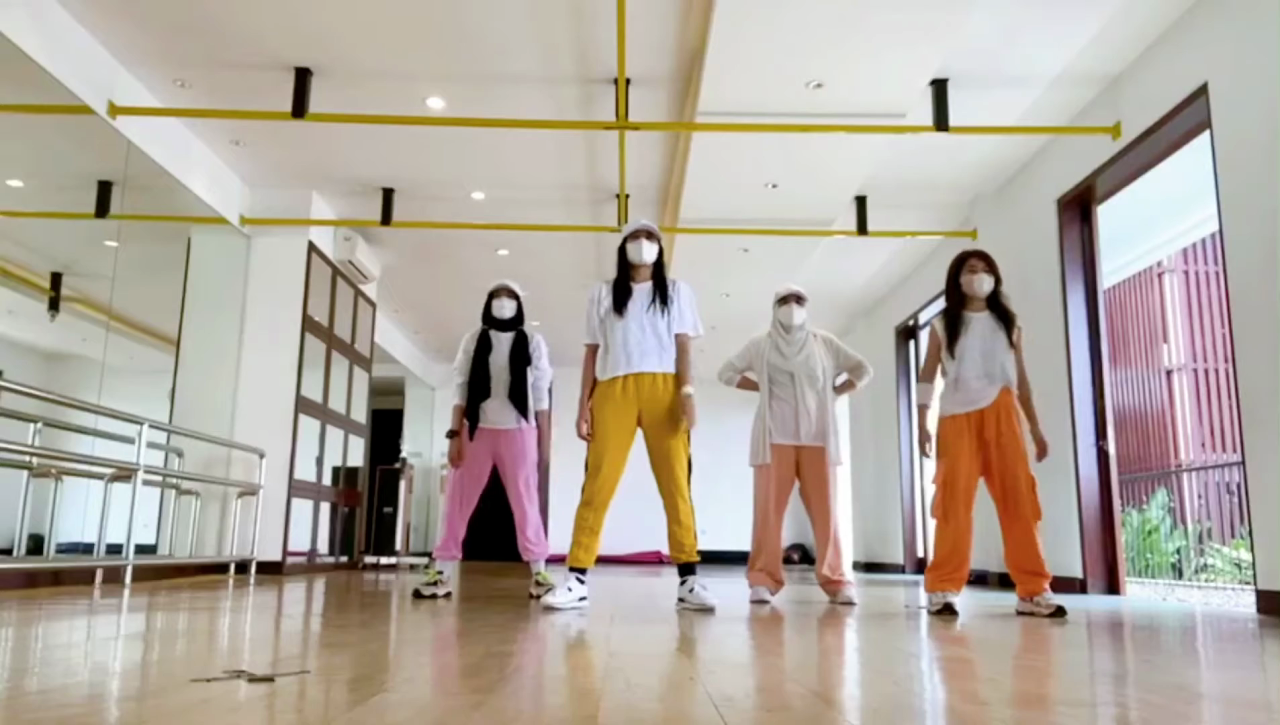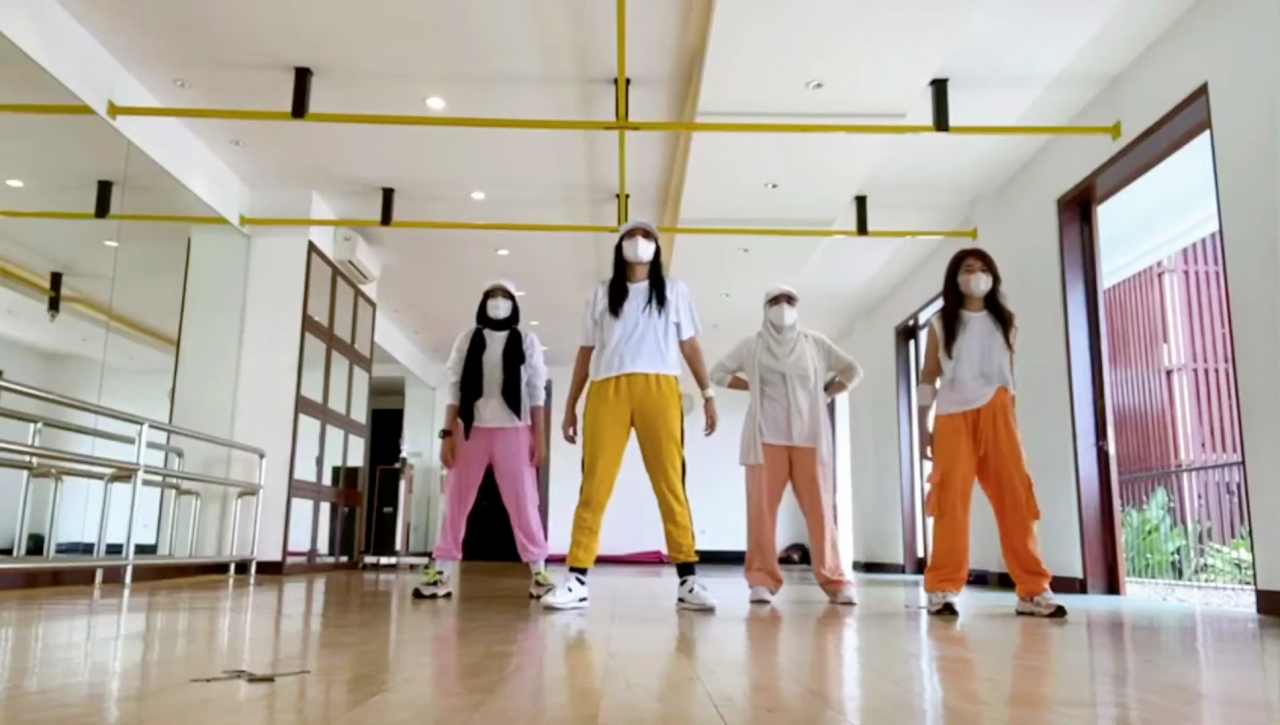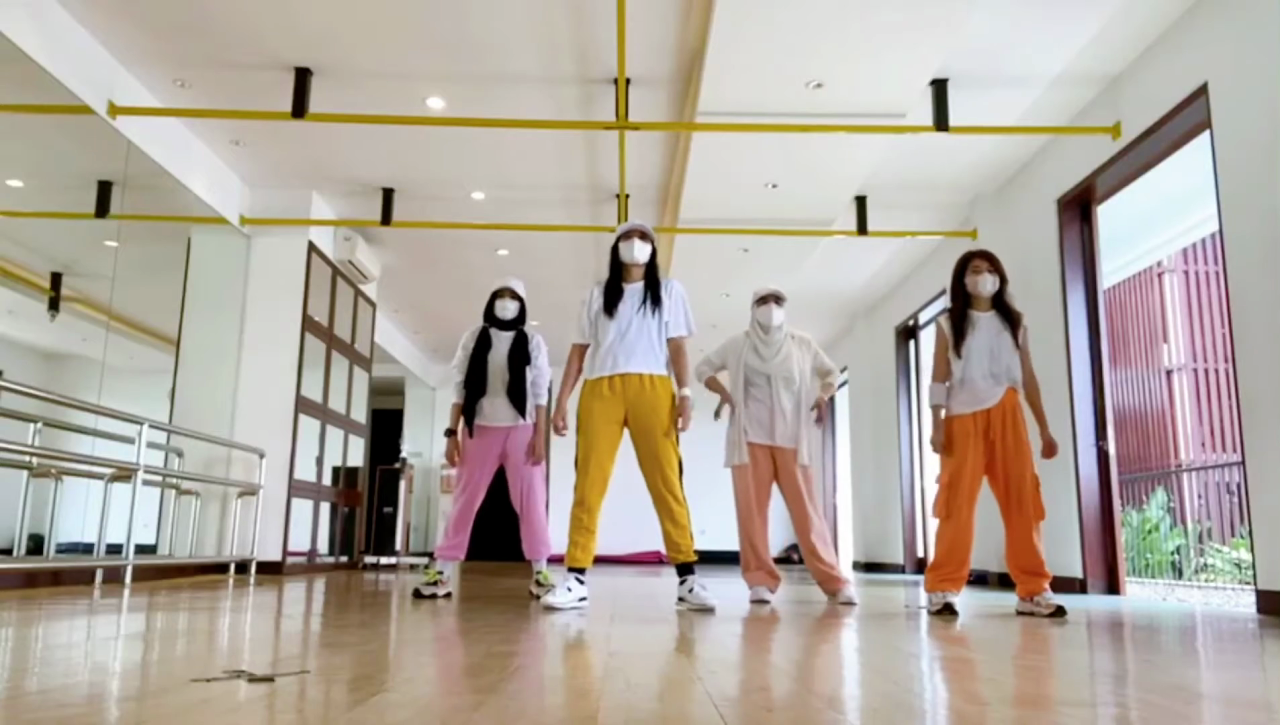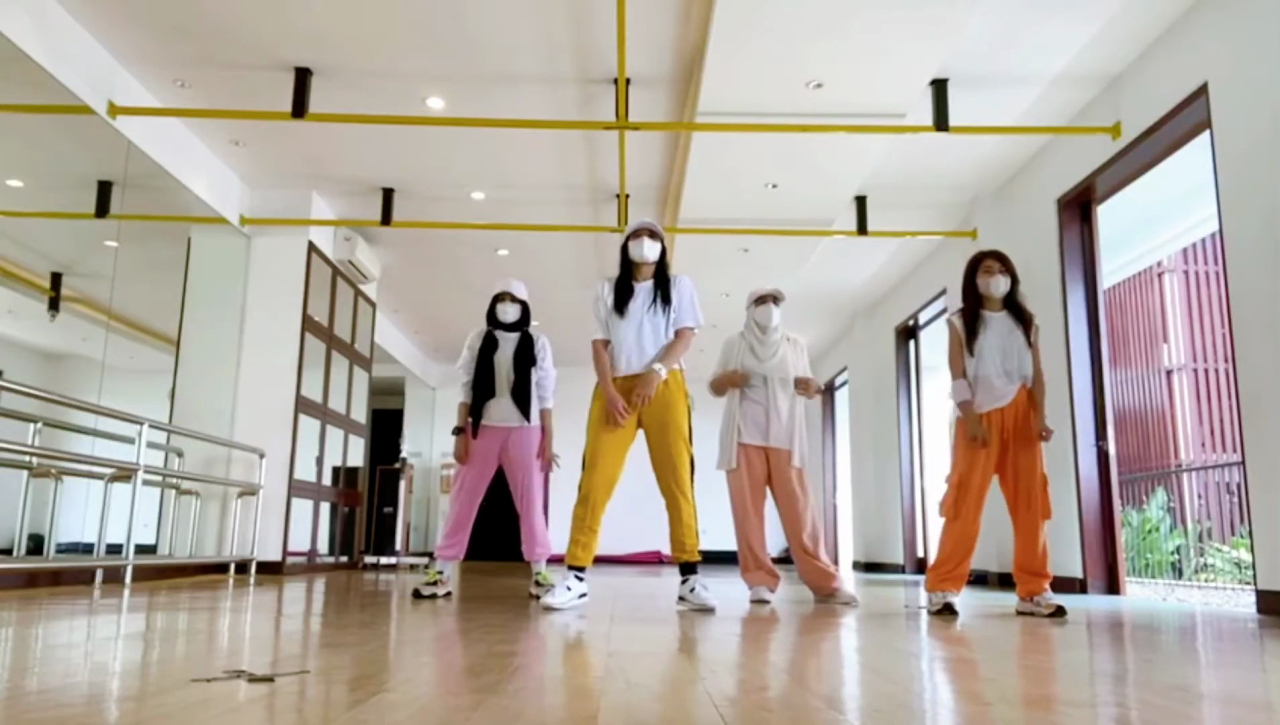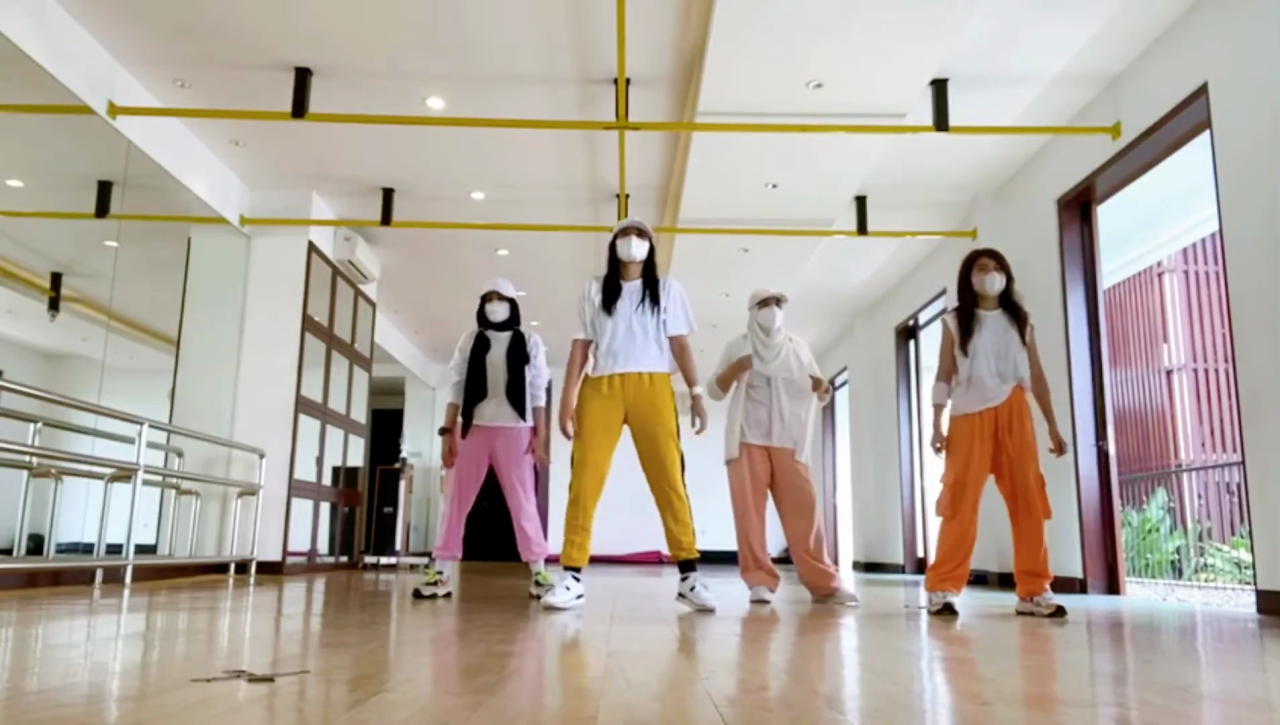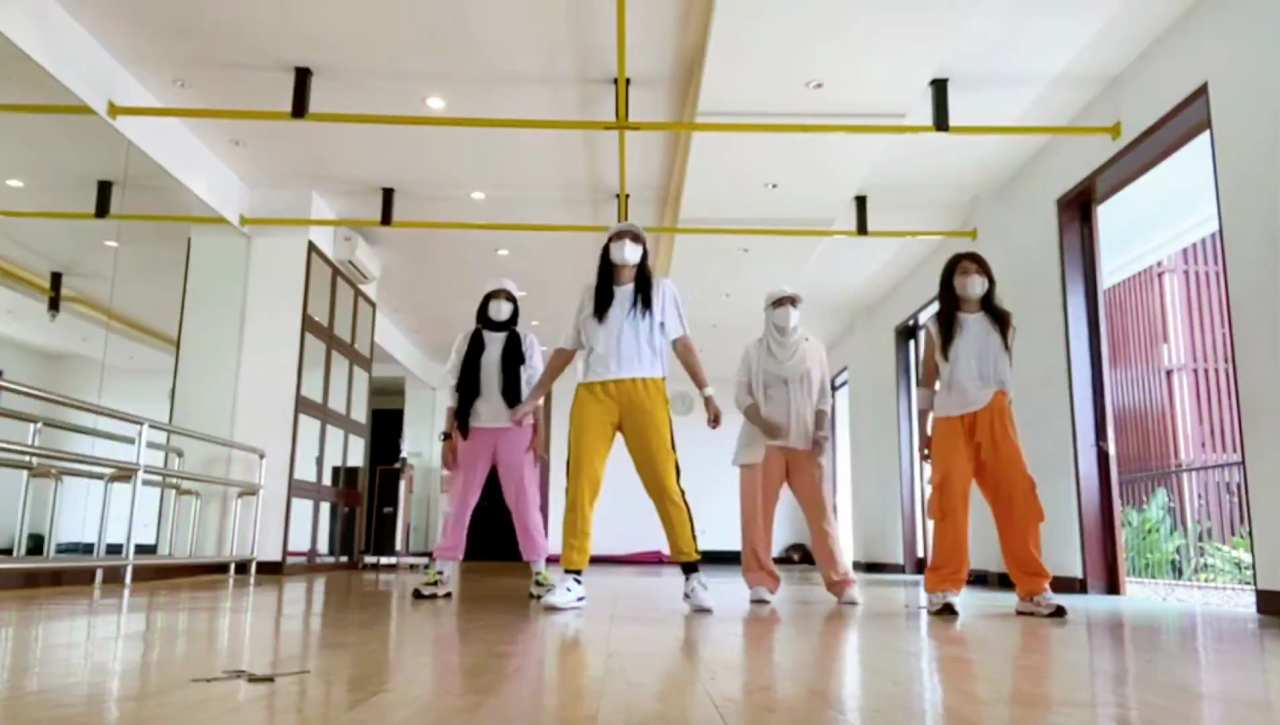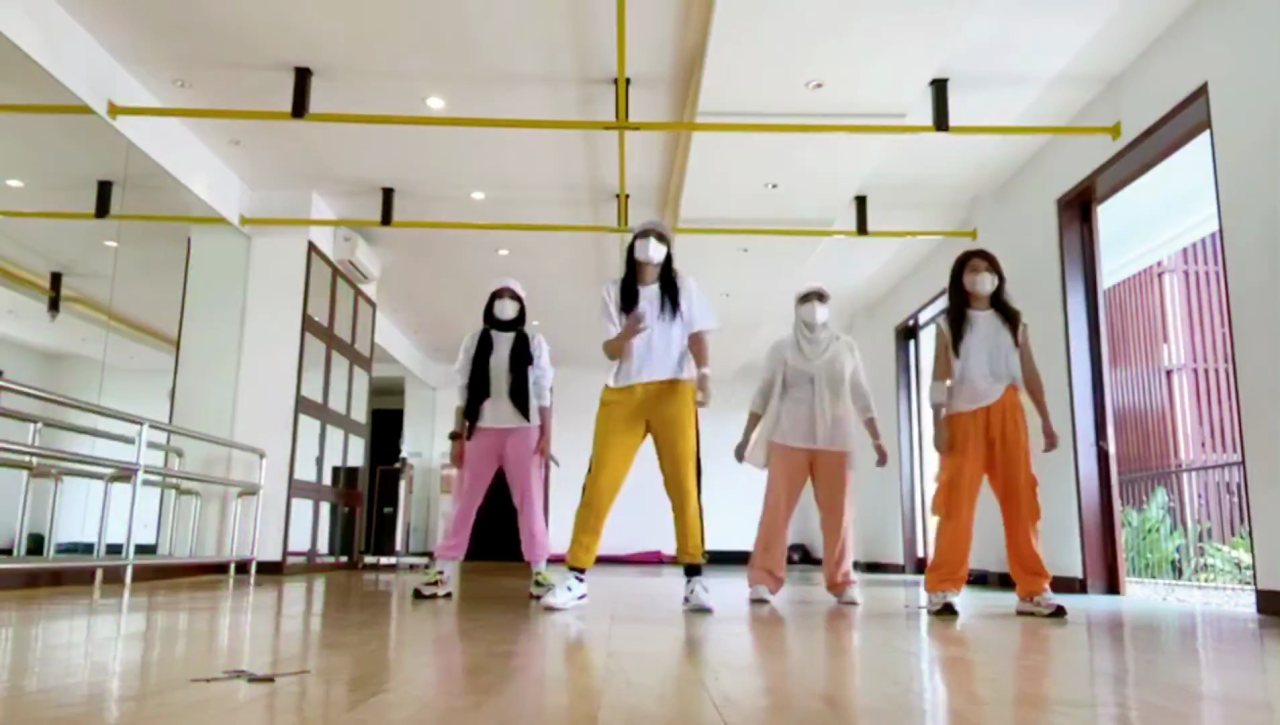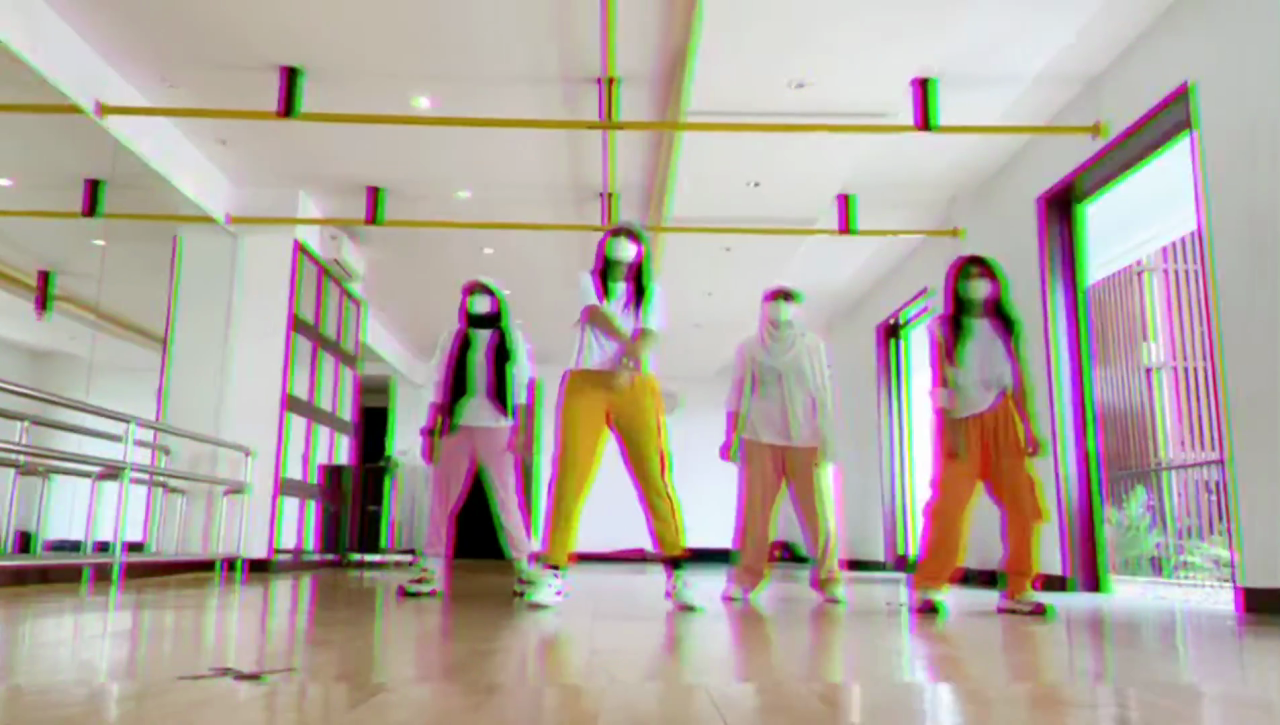
dt=0.4s
person 1, frame 1
left shoulder: (677, 290)
right shoulder: (604, 294)
left elbow: (683, 344)
right elbow: (592, 352)
left wrist: (687, 390)
right wrist: (583, 405)
left hip: (664, 389)
right hip: (614, 391)
left knee: (675, 482)
right knee: (598, 482)
left ankle: (689, 580)
right ankle: (577, 580)
person 1, frame 2
left shoulder: (674, 290)
right shoulder: (601, 294)
left elbow: (689, 345)
right elbow: (586, 351)
left wrist: (708, 394)
right wrist: (570, 405)
left hip: (659, 389)
right hip: (607, 391)
left knee: (670, 482)
right knee: (595, 483)
left ankle: (687, 580)
right ankle: (576, 580)
person 1, frame 3
left shoulder: (669, 290)
right shoulder: (598, 294)
left elbow: (677, 345)
right elbow: (580, 348)
left wrist: (684, 393)
right wrist: (561, 399)
left hip: (650, 389)
right hip: (600, 391)
left knee: (666, 480)
right knee: (589, 483)
left ankle: (687, 579)
right ankle: (576, 580)
person 1, frame 4
left shoulder: (678, 286)
right shoulder: (608, 290)
left elbow: (684, 337)
right elbow: (600, 345)
left wrist: (656, 371)
right wrist: (609, 392)
left hip: (665, 388)
right hip: (615, 391)
left knee: (677, 481)
right knee: (596, 479)
left ankle: (689, 579)
right ankle: (576, 577)
person 1, frame 5
left shoulder: (668, 288)
right shoulder: (596, 289)
left elbow: (679, 343)
right elbow: (582, 345)
left wrist: (696, 393)
right wrist: (566, 398)
left hip: (651, 387)
right hip: (600, 389)
left knee: (668, 478)
right knee: (585, 479)
left ankle: (689, 576)
right ankle: (572, 578)
person 1, frame 6
left shoulder: (660, 290)
right shoulder: (590, 295)
left elbow: (680, 343)
right elbow: (567, 348)
left wrist: (706, 392)
right wrist: (536, 394)
left hip: (644, 392)
right hip: (594, 395)
left knee: (664, 481)
right knee: (581, 486)
left ankle: (692, 576)
right ankle: (572, 579)
person 1, frame 7
left shoulder: (684, 288)
right shoulder: (614, 292)
left elbow: (699, 336)
right elbow: (611, 349)
left wrist: (702, 373)
right wrist: (632, 328)
left hip: (673, 393)
right hip: (622, 395)
left knee: (684, 485)
right knee: (600, 485)
left ankle: (694, 580)
right ankle: (576, 579)
person 1, frame 8
left shoulder: (650, 290)
right shoulder: (586, 281)
left elbow: (647, 337)
right elbow: (594, 314)
left wrist: (629, 365)
right wrist: (626, 341)
left hip: (635, 385)
right hip: (585, 384)
left knee: (655, 479)
right knee: (570, 480)
left ankle: (676, 575)
right ankle: (554, 574)
person 2, frame 1
left shoulder: (1009, 324)
right shoulder: (943, 325)
left elbow: (1020, 377)
right elbow: (927, 377)
left wrist: (1035, 427)
right wrist: (921, 423)
left hip: (1003, 415)
right hip: (958, 418)
left knee: (1019, 499)
right knee: (955, 502)
left ankle: (1033, 590)
right ankle: (942, 588)
person 2, frame 2
left shoulder: (1004, 323)
right shoulder: (941, 324)
left elbow: (1009, 376)
right elbow: (928, 378)
left wrist: (1006, 417)
right wrist: (924, 427)
left hip: (998, 414)
right hip: (954, 418)
left knee: (1015, 498)
right knee: (951, 501)
left ankle: (1032, 590)
right ankle: (942, 589)
person 2, frame 3
left shoulder: (1014, 323)
right shoulder: (949, 324)
left elbow: (1027, 377)
right elbow: (939, 379)
left wrist: (1044, 426)
right wrist: (937, 425)
left hip: (1008, 415)
right hip: (965, 417)
left knee: (1022, 500)
right knee: (958, 502)
left ankle: (1033, 590)
right ankle: (942, 588)
person 2, frame 4
left shoulder: (1025, 322)
right shoulder: (960, 323)
left elbow: (1036, 375)
right elbow: (958, 377)
left wrist: (1038, 416)
right wrist: (971, 418)
left hip: (1019, 416)
right hip: (978, 417)
left knee: (1030, 501)
right knee: (966, 501)
left ankle: (1033, 590)
right ankle: (943, 587)
person 2, frame 5
left shoulder: (1020, 322)
right shoulder: (955, 322)
left elbow: (1036, 376)
right elbow: (945, 376)
left wrist: (1052, 425)
right wrist: (937, 423)
left hip: (1014, 414)
right hip: (970, 416)
left knee: (1028, 499)
right knee: (962, 499)
left ankle: (1033, 591)
right ankle: (943, 588)
person 2, frame 6
left shoulder: (1004, 324)
right shoulder: (938, 328)
left elbow: (1009, 378)
right elbow: (927, 380)
left wrist: (1011, 424)
right wrist: (922, 429)
left hip: (996, 419)
right hip: (953, 421)
left knee: (1018, 500)
right knee: (951, 503)
left ankle: (1033, 590)
right ankle: (943, 589)
person 2, frame 7
left shoulder: (1013, 321)
right shoulder: (948, 323)
left elbow: (1029, 372)
right elbow: (940, 377)
left wrist: (1046, 419)
right wrist: (939, 422)
left hip: (1007, 413)
right hip: (965, 415)
left knee: (1020, 498)
right knee: (957, 500)
left ankle: (1032, 590)
right ankle: (942, 588)
person 2, frame 8
left shoulder: (1006, 328)
right shoulder: (944, 328)
left elbow: (1018, 381)
right elbow: (940, 382)
left wrist: (1029, 428)
right wrist: (948, 428)
left hip: (1001, 421)
right hip: (960, 421)
left knee: (1021, 504)
right knee: (949, 504)
left ankle: (1016, 590)
right ankle: (926, 586)
person 3, frame 1
left shoulder: (533, 342)
right shoulder: (474, 340)
left elbow: (541, 394)
right elbow: (462, 390)
left wrist: (545, 438)
right wrist: (454, 434)
left hip: (518, 430)
right hip: (476, 429)
left knee: (525, 501)
right knee: (459, 499)
left ankle: (539, 573)
right ankle: (442, 572)
person 3, frame 2
left shoulder: (526, 341)
right shoulder: (468, 339)
left elbow: (536, 390)
right elbow: (455, 388)
left wrist: (539, 434)
right wrist: (447, 433)
left hip: (513, 429)
right hip: (471, 429)
left knee: (523, 500)
right knee: (457, 500)
left ankle: (538, 572)
right ankle: (441, 572)
person 3, frame 3
left shoulder: (533, 342)
right shoulder: (474, 338)
left elbow: (540, 392)
right elbow: (461, 388)
left wrist: (539, 434)
right wrist: (452, 432)
left hip: (521, 428)
right hip: (480, 428)
left knee: (531, 500)
right knee: (465, 498)
left ankle: (540, 572)
right ankle: (442, 572)
person 3, frame 4
left shoulder: (537, 343)
right shoulder: (479, 340)
left elbow: (545, 395)
right elbow: (467, 388)
left wrist: (548, 438)
right wrist: (460, 430)
left hip: (523, 430)
right hip: (483, 428)
left knee: (530, 501)
right knee: (464, 497)
left ankle: (539, 572)
right ankle: (442, 571)
person 3, frame 5
left shoulder: (529, 342)
right shoulder: (470, 340)
left elbow: (538, 392)
right elbow: (457, 388)
left wrist: (540, 433)
right wrist: (448, 431)
left hip: (515, 429)
right hip: (473, 428)
left knee: (522, 500)
right knee: (457, 499)
left ankle: (538, 572)
right ankle: (441, 572)
person 3, frame 6
left shoulder: (525, 342)
right shoulder: (468, 341)
left elbow: (536, 391)
right elbow: (456, 390)
left wrist: (538, 433)
right wrist: (449, 435)
left hip: (515, 431)
right hip: (474, 430)
left knee: (525, 501)
right knee: (461, 499)
left ankle: (539, 571)
right ankle: (444, 572)
person 3, frame 7
left shoulder: (534, 343)
right shoulder: (476, 341)
left elbow: (542, 393)
right elbow: (464, 390)
left wrist: (546, 434)
right wrist: (456, 434)
left hip: (522, 430)
right hip: (482, 429)
left knee: (530, 501)
right knee: (465, 500)
left ankle: (539, 572)
right ankle: (444, 572)
person 3, frame 8
left shoulder: (511, 340)
right shoulder: (454, 339)
left elbow: (519, 390)
right elbow: (441, 387)
left wrist: (521, 431)
right wrist: (430, 432)
left hip: (495, 429)
right hip: (457, 428)
left knee: (504, 501)
right knee: (443, 501)
left ankle: (522, 569)
right ankle: (431, 570)
person 4, frame 1
left shoulder: (824, 342)
right shoulder: (760, 345)
left elbow: (863, 370)
right elbow: (727, 372)
left wrist: (835, 393)
right wrist: (760, 387)
left hip: (816, 437)
right hip: (775, 437)
left knee: (824, 510)
right knee: (769, 508)
left ankle: (835, 581)
right ankle: (763, 580)
person 4, frame 2
left shoulder: (815, 343)
right shoulder: (751, 345)
left elbow: (853, 371)
right elbow: (718, 372)
left wrist: (826, 395)
right wrist: (752, 386)
left hip: (808, 437)
right hip: (766, 438)
left knee: (819, 509)
right knee: (762, 509)
left ankle: (835, 581)
right ankle: (762, 580)
person 4, frame 3
left shoulder: (801, 343)
right shoulder: (738, 344)
left elbow: (831, 371)
right elbow: (704, 368)
left wrist: (825, 396)
right wrist: (721, 391)
left hip: (791, 439)
right hip: (749, 438)
left knee: (805, 509)
right knee: (751, 509)
left ankle: (834, 580)
right ankle: (760, 580)
person 4, frame 4
left shoulder: (795, 346)
right shoulder: (735, 344)
left elbow: (807, 386)
right elbow: (715, 388)
left wrist: (814, 389)
right wrist: (726, 380)
left hip: (785, 440)
right hip: (745, 439)
left knee: (798, 511)
right knee: (748, 510)
left ankle: (825, 581)
right ankle: (759, 580)
person 4, frame 5
left shoulder: (798, 347)
right shoulder: (738, 346)
left elbow: (820, 395)
right elbow: (714, 390)
left wrist: (824, 388)
right wrist: (735, 371)
left hip: (789, 441)
right hip: (748, 440)
left knee: (803, 508)
right knee: (750, 510)
left ankle: (824, 582)
right ankle: (759, 580)
person 4, frame 6
left shoulder: (814, 349)
right shoulder: (754, 351)
left elbow: (824, 396)
right elbow: (742, 396)
left wrist: (822, 431)
right wrist: (763, 421)
left hip: (806, 443)
right hip: (764, 442)
left knee: (820, 512)
right knee: (758, 512)
left ankle: (840, 581)
right ankle: (761, 581)
person 4, frame 7
left shoulder: (845, 347)
right shoulder: (782, 349)
left elbow: (860, 396)
right elbow: (765, 395)
left wrist: (876, 440)
right wrist: (747, 436)
left hip: (834, 440)
right hip: (788, 439)
left knee: (836, 512)
right knee: (776, 509)
left ankle: (840, 581)
right ankle: (763, 580)
person 4, frame 8
left shoulder: (812, 344)
right shoulder: (749, 347)
left elbow: (823, 393)
right elbow: (736, 394)
left wrist: (826, 437)
right wrist: (729, 436)
left hip: (803, 439)
right hip: (759, 438)
left knee: (814, 509)
right knee: (754, 509)
left ankle: (826, 578)
right ankle: (743, 578)
